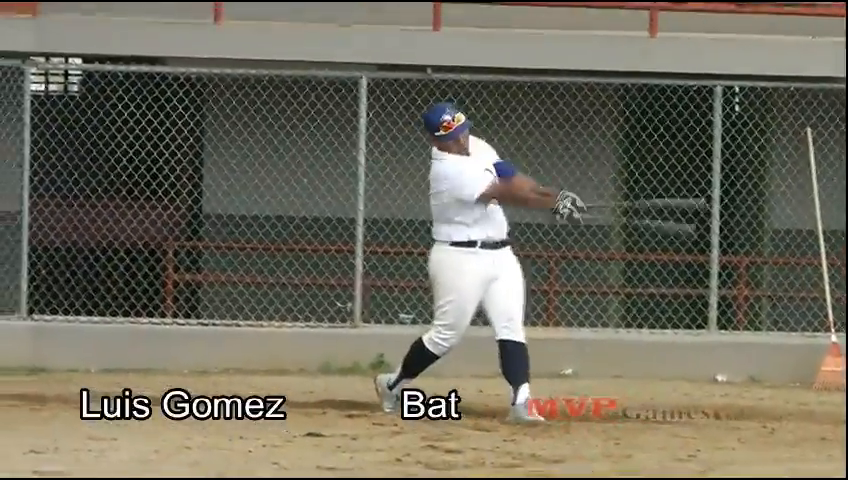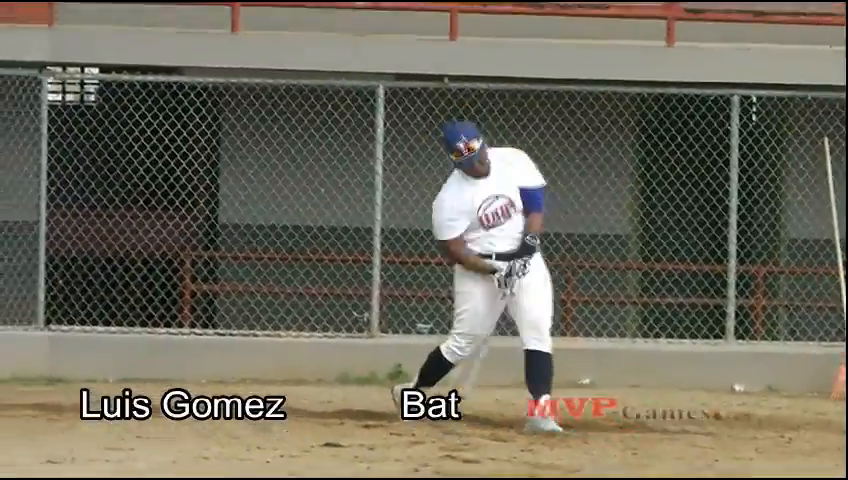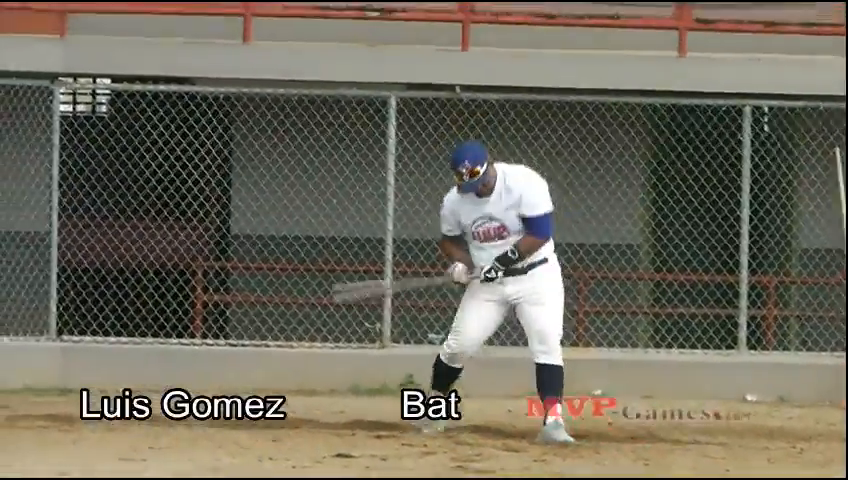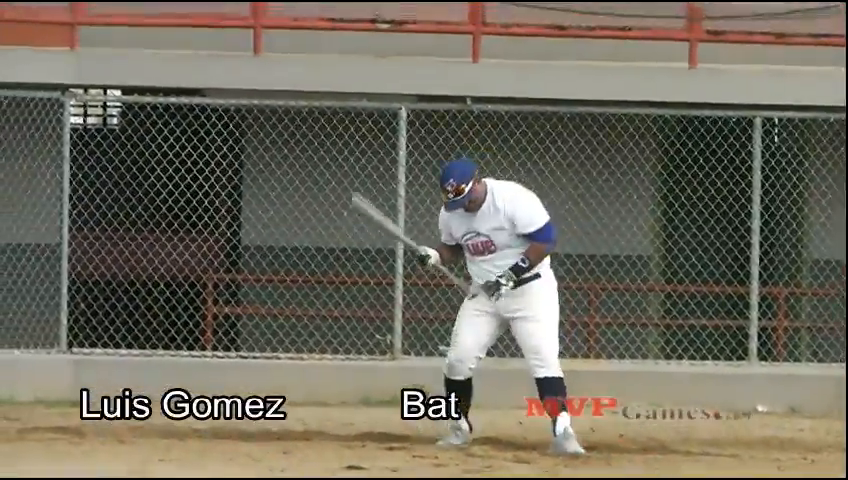
dt=0.2s
person 1, frame 1
left shoulder: (473, 147)
right shoulder: (450, 169)
left elbow: (510, 176)
right elbow: (505, 193)
left wrist: (552, 194)
right wrist: (555, 203)
left hip: (500, 254)
right hip: (460, 259)
left knee: (511, 326)
right knee: (446, 333)
left ankle: (522, 402)
right ankle: (393, 383)
person 1, frame 2
left shoulder: (514, 160)
right shoulder: (451, 196)
left elbow: (536, 207)
right elbow: (451, 248)
left wrist: (527, 249)
right wrist: (492, 271)
left hip: (527, 265)
right hip: (479, 272)
left knee: (538, 333)
right knee: (463, 342)
left ankle: (540, 412)
right ankle: (410, 393)
person 1, frame 3
left shoulder: (525, 182)
right shoulder: (454, 201)
left elbow: (540, 234)
right elbow: (450, 239)
left wrist: (504, 262)
right wrist: (459, 264)
left hip: (537, 276)
right hip: (487, 283)
left knee: (547, 345)
right knee: (458, 346)
left ankle: (552, 421)
person 1, frame 4
left shoulder: (515, 199)
right shoulder: (449, 214)
left elbow: (545, 241)
right elbow: (451, 248)
left wrist: (512, 274)
right wrist: (435, 256)
left hip: (531, 289)
right hip: (483, 295)
left knee: (544, 360)
right knee: (458, 359)
left ankle: (562, 432)
right ankle: (460, 426)
